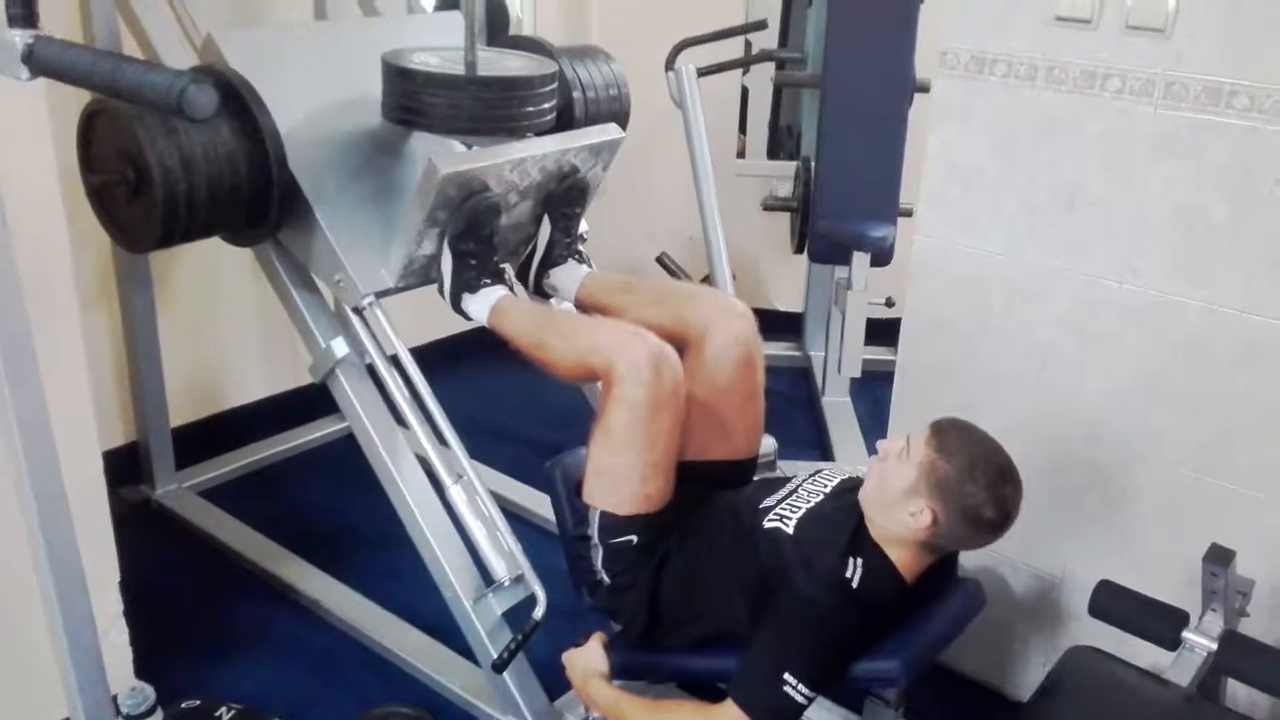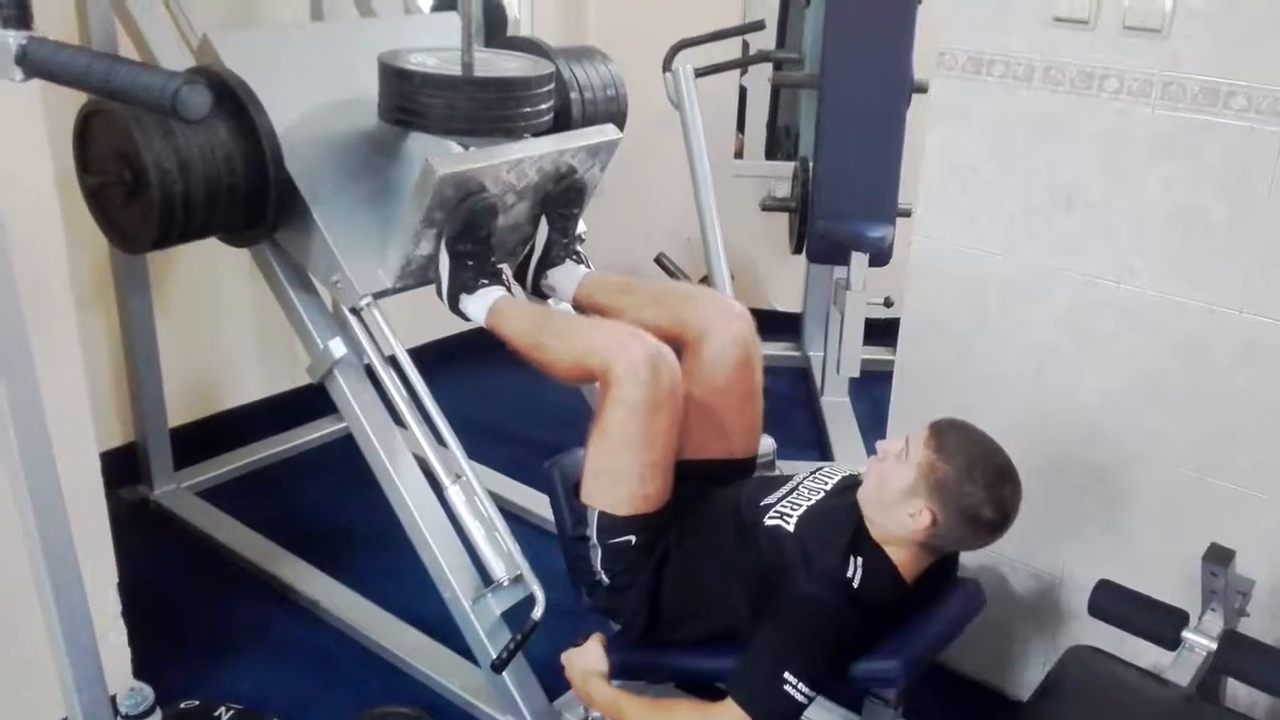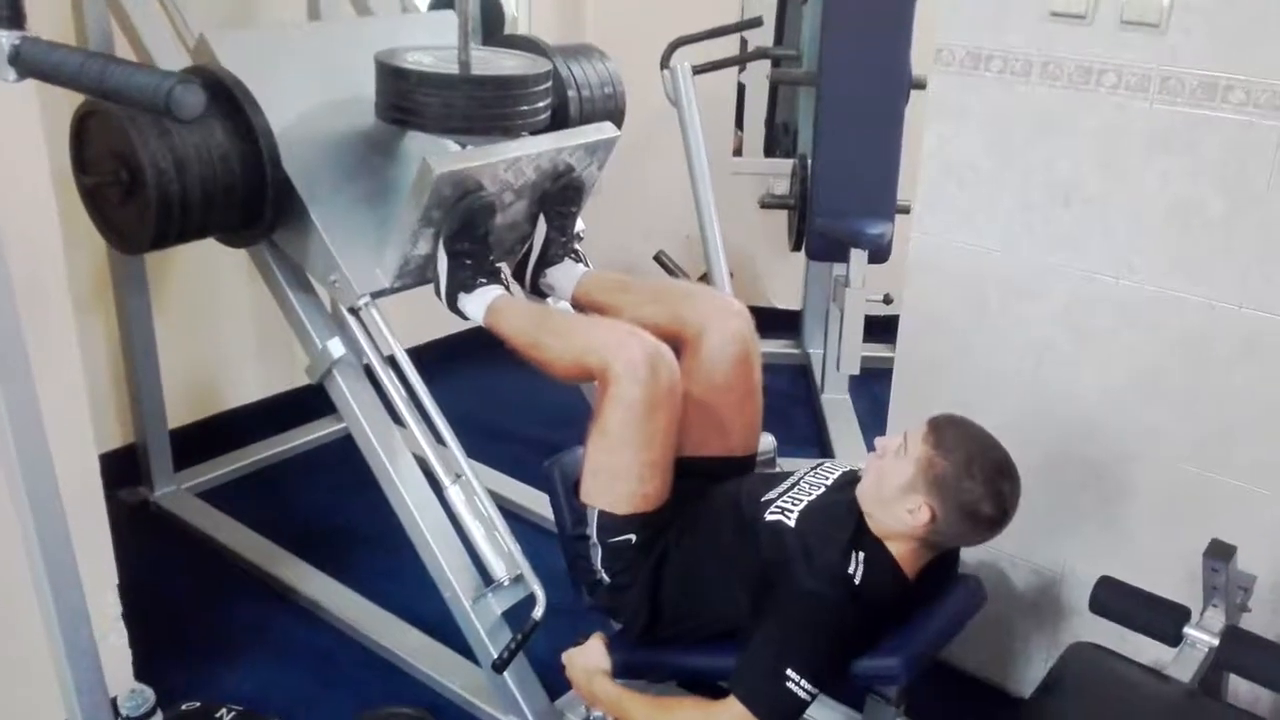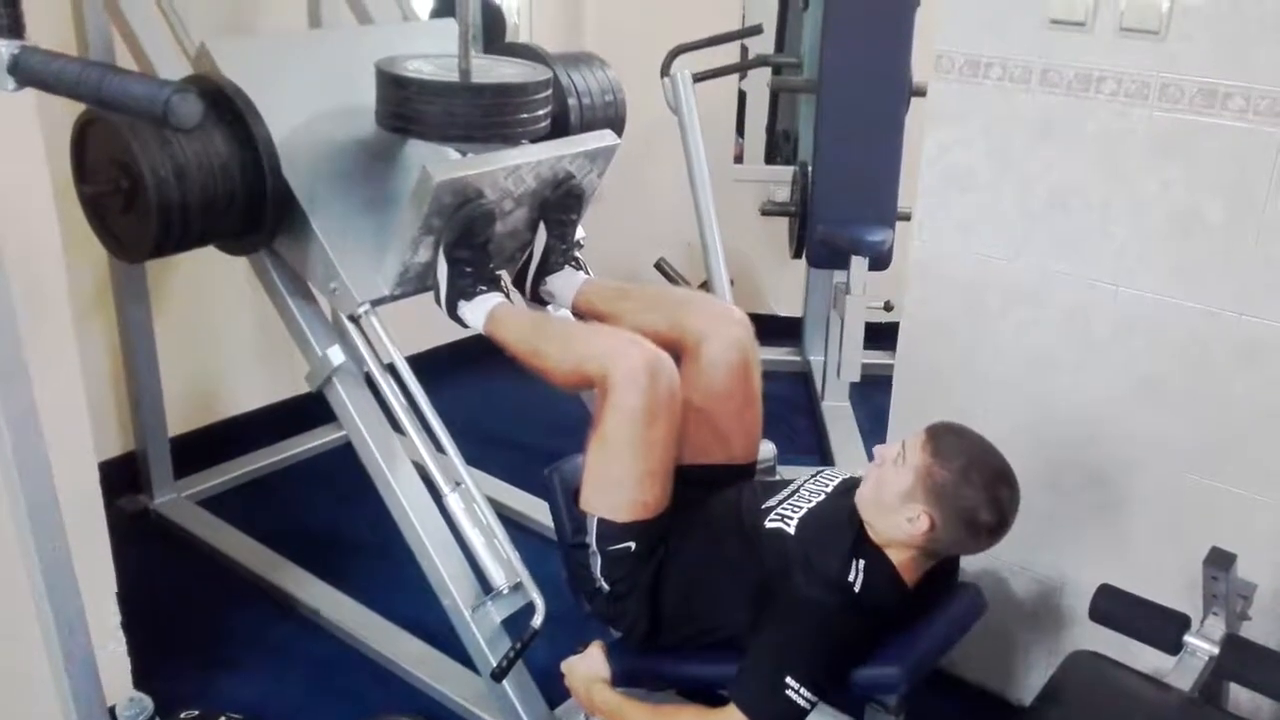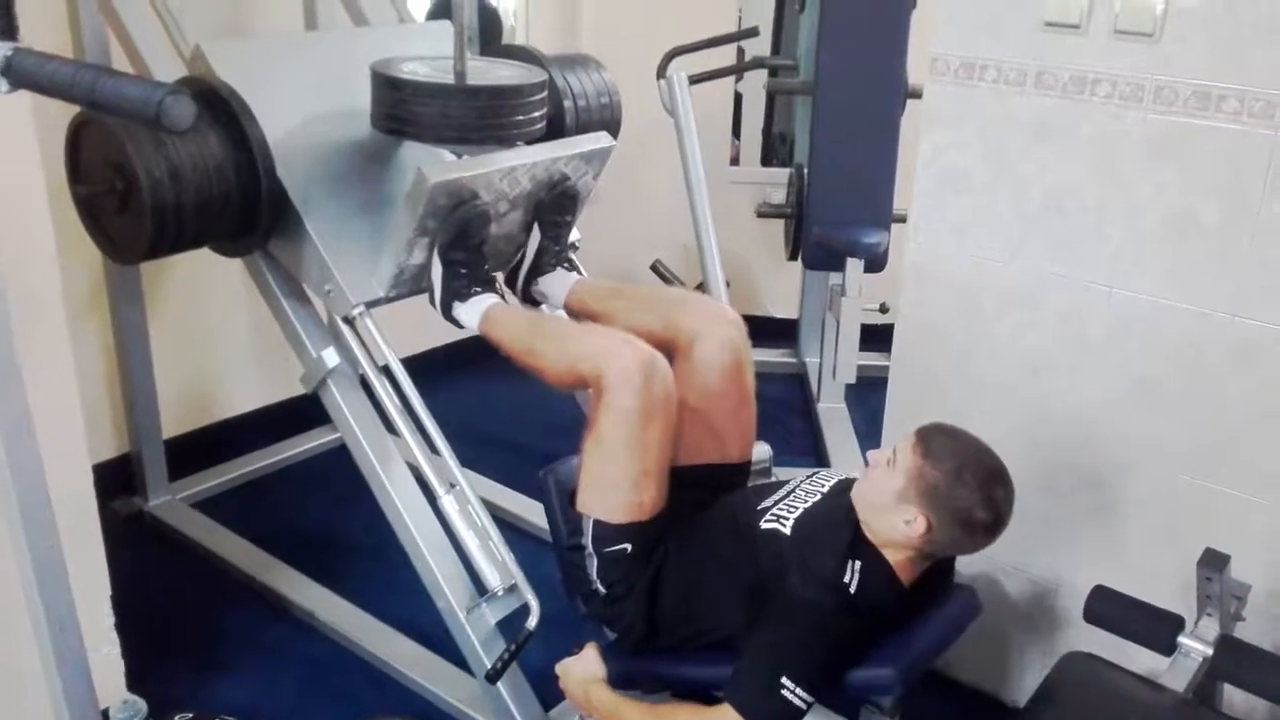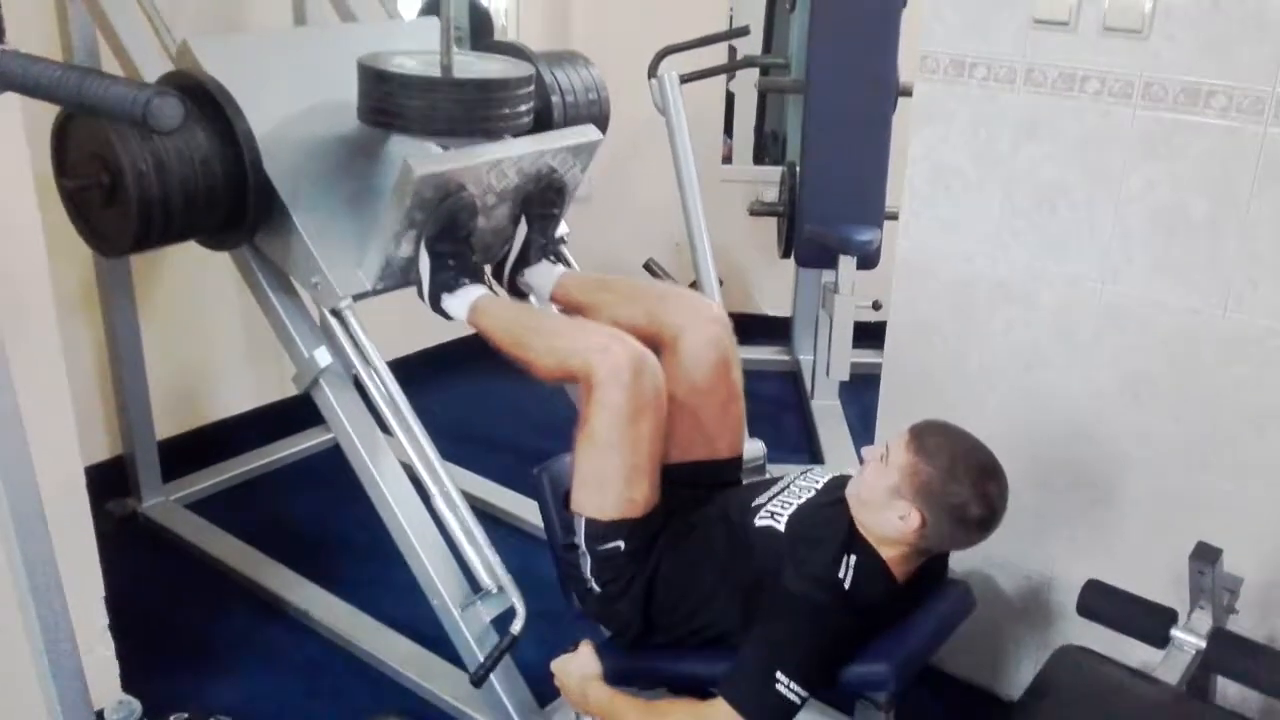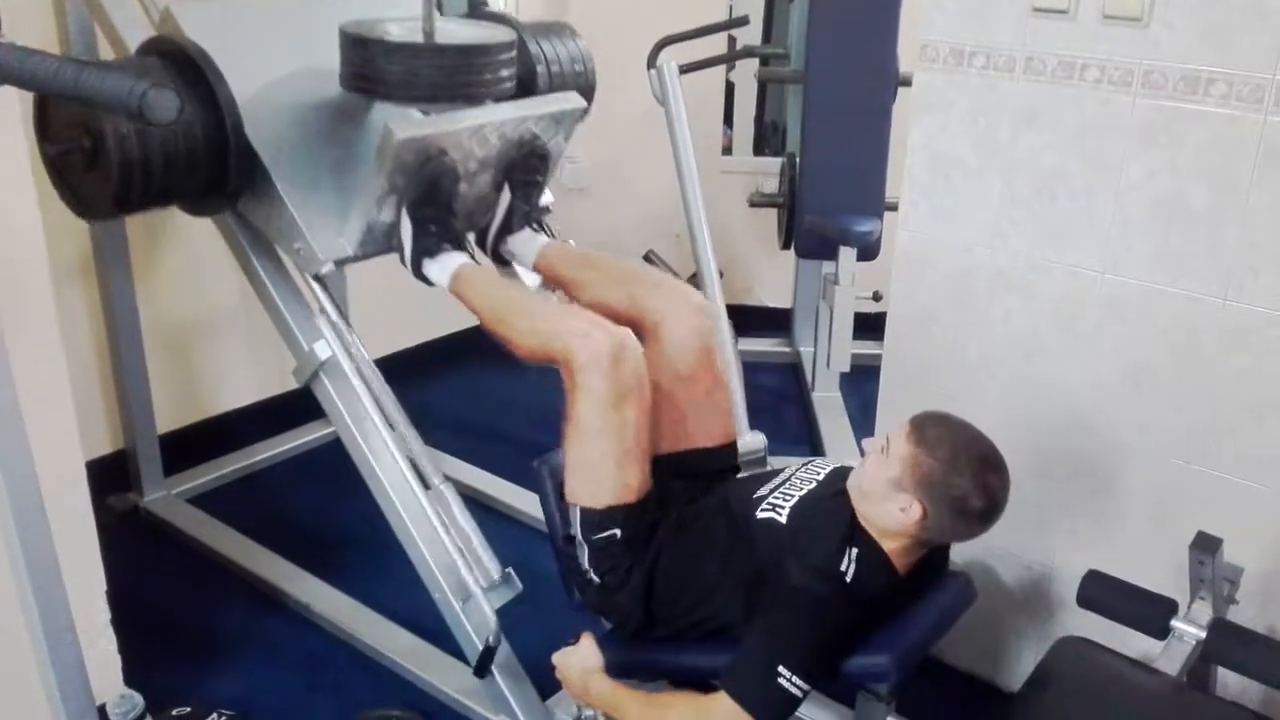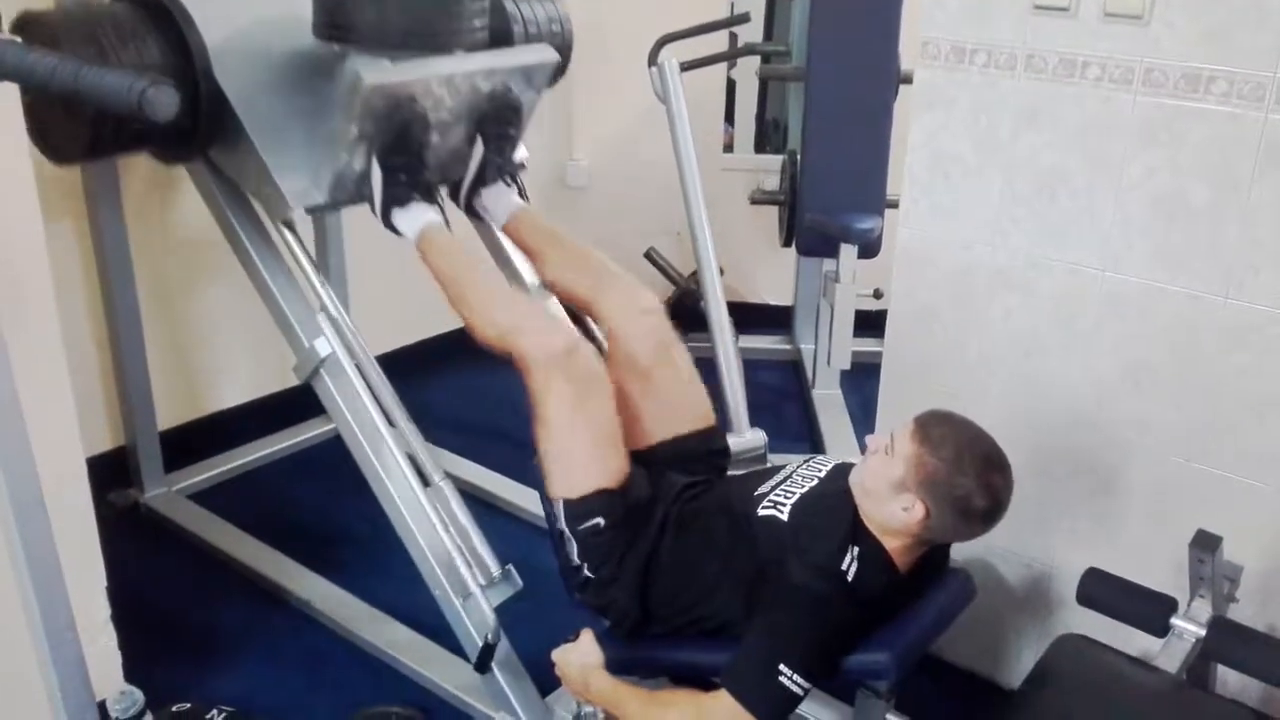
dt=0.2s
person 1, frame 1
left shoulder: (829, 603)
right shoulder: (919, 548)
left hip: (638, 572)
right hip: (713, 508)
left knee: (642, 359)
right knee: (726, 324)
left ankle: (485, 298)
right ankle: (564, 273)
person 1, frame 2
left shoulder: (829, 603)
right shoulder: (917, 547)
left hip: (636, 572)
right hip: (712, 509)
left knee: (638, 359)
right knee: (723, 325)
left ankle: (484, 298)
right ankle: (561, 273)
person 1, frame 3
left shoulder: (830, 599)
right shoulder: (917, 544)
left hip: (638, 571)
right hip: (710, 500)
left knee: (637, 359)
right knee: (722, 323)
left ankle: (482, 297)
right ankle: (560, 272)
person 1, frame 4
left shoulder: (829, 607)
right shoulder: (921, 551)
left hip: (635, 580)
right hip: (711, 508)
left knee: (636, 366)
right knee: (721, 331)
left ankle: (481, 305)
right ankle: (560, 280)
person 1, frame 5
left shoulder: (826, 607)
right shoulder: (916, 552)
left hip: (632, 582)
right hip: (709, 512)
left knee: (631, 366)
right knee: (713, 331)
left ankle: (476, 305)
right ankle: (552, 280)
person 1, frame 6
left shoulder: (821, 604)
right shoulder: (911, 549)
left hip: (630, 577)
right hip: (703, 512)
left knee: (620, 361)
right knee: (696, 324)
left ankle: (466, 296)
right ankle: (539, 274)
person 1, frame 7
left shoulder: (822, 597)
right shoulder: (911, 541)
left hip: (629, 569)
right hip: (701, 504)
left knee: (600, 347)
right knee: (678, 313)
left ankle: (448, 264)
right ankle: (524, 241)
person 1, frame 8
left shoulder: (822, 593)
right shoulder: (907, 528)
left hip: (625, 561)
right hip: (696, 497)
left knee: (553, 347)
right knee: (632, 311)
left ankle: (419, 218)
right ankle: (496, 197)
